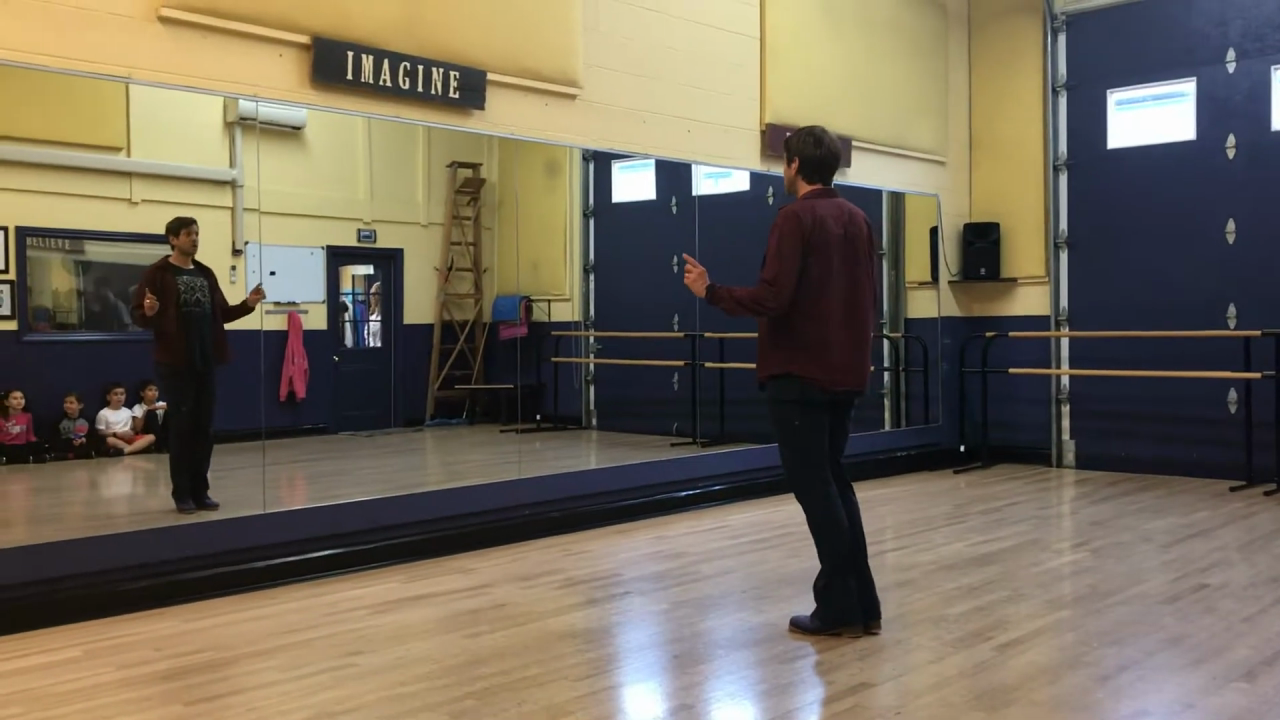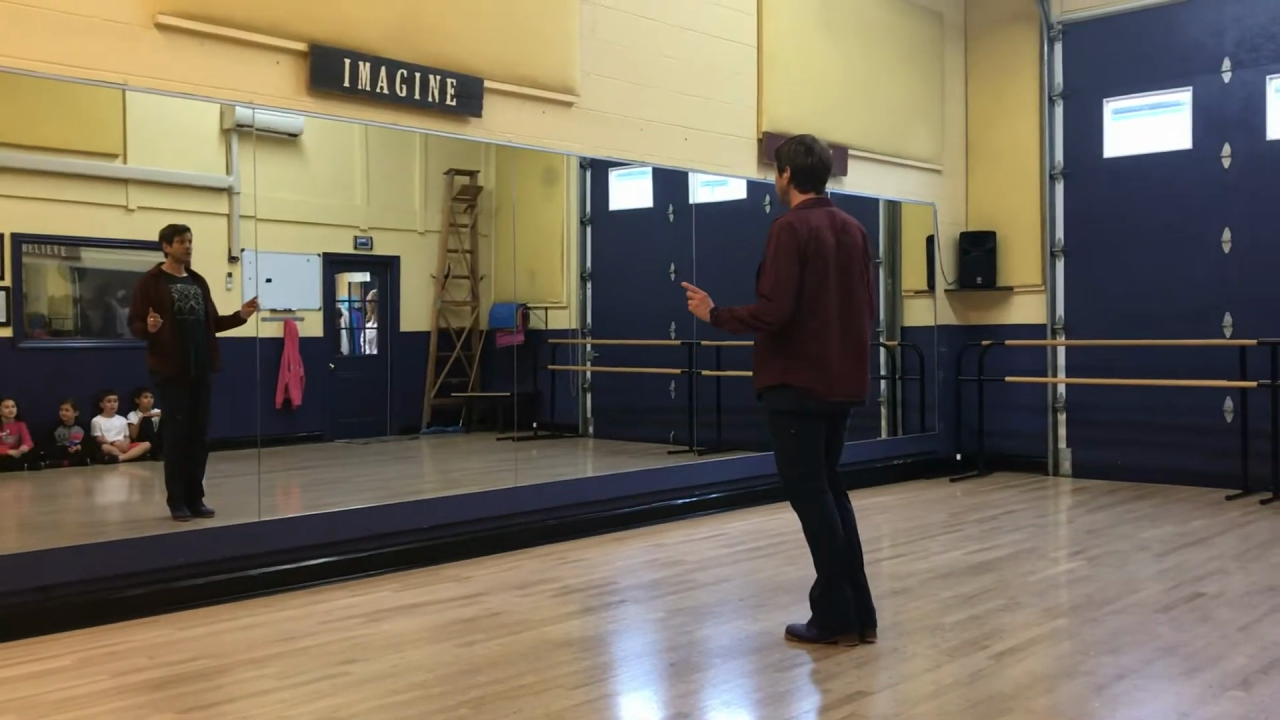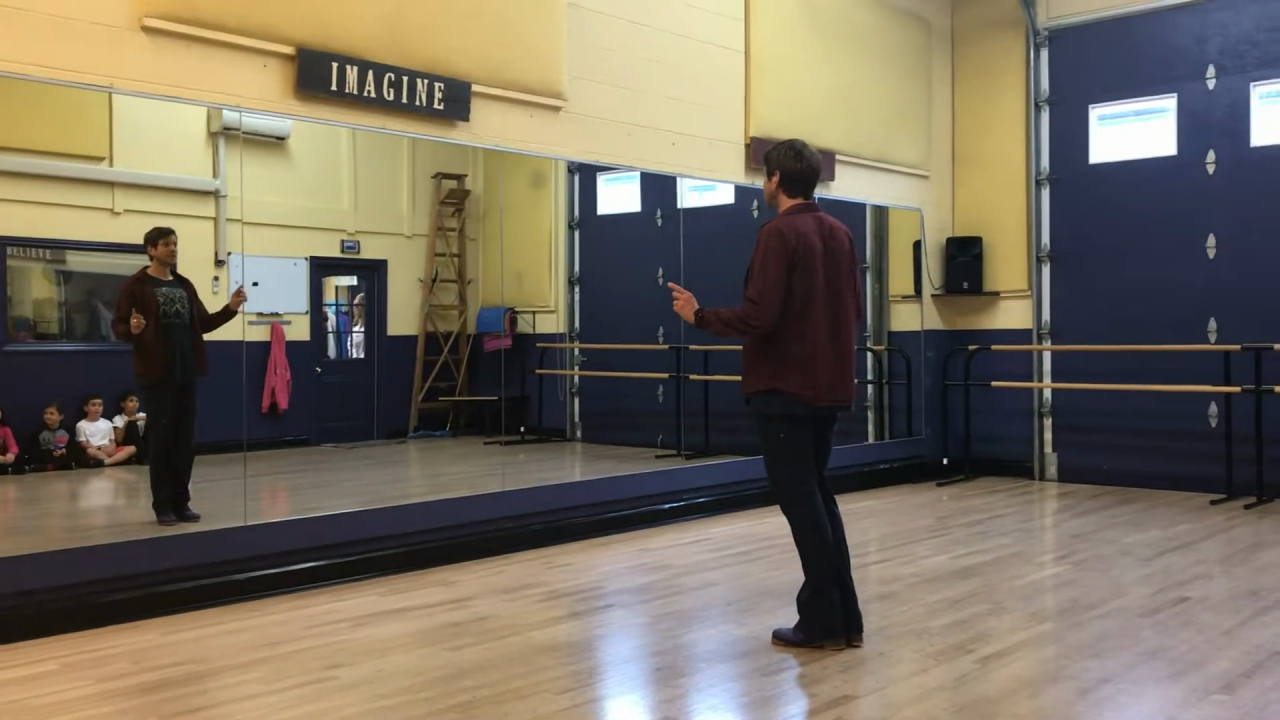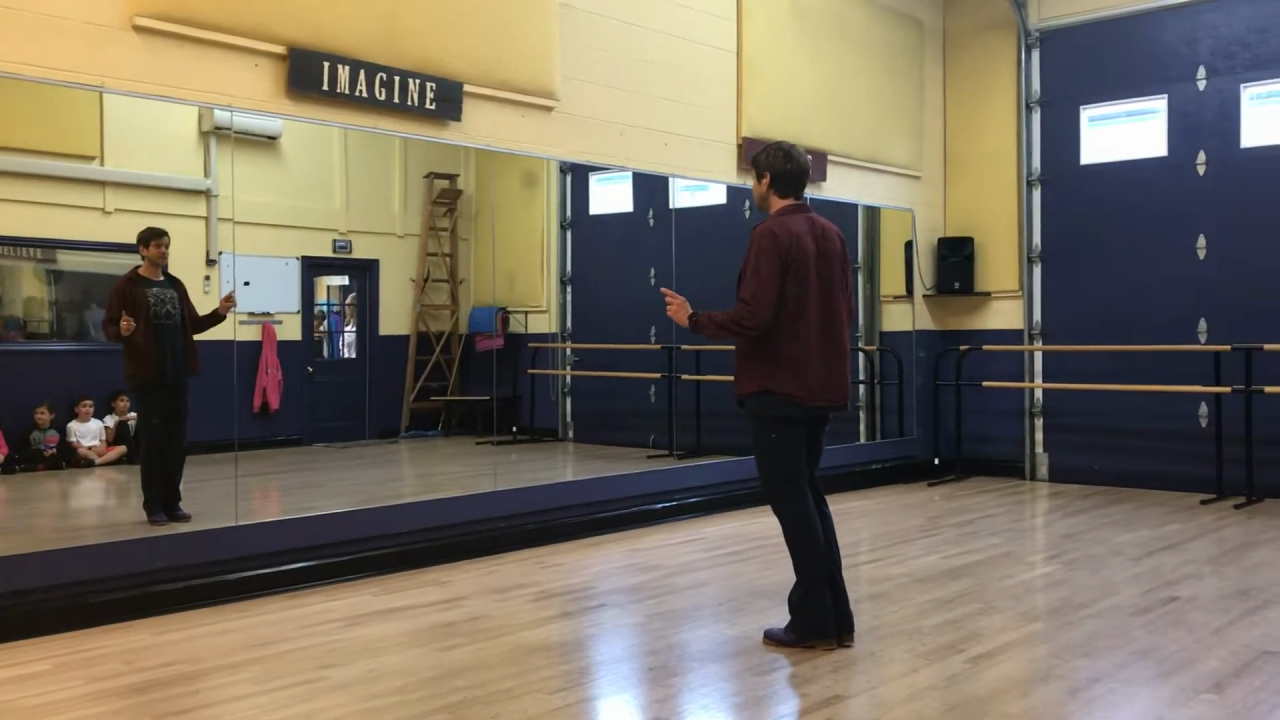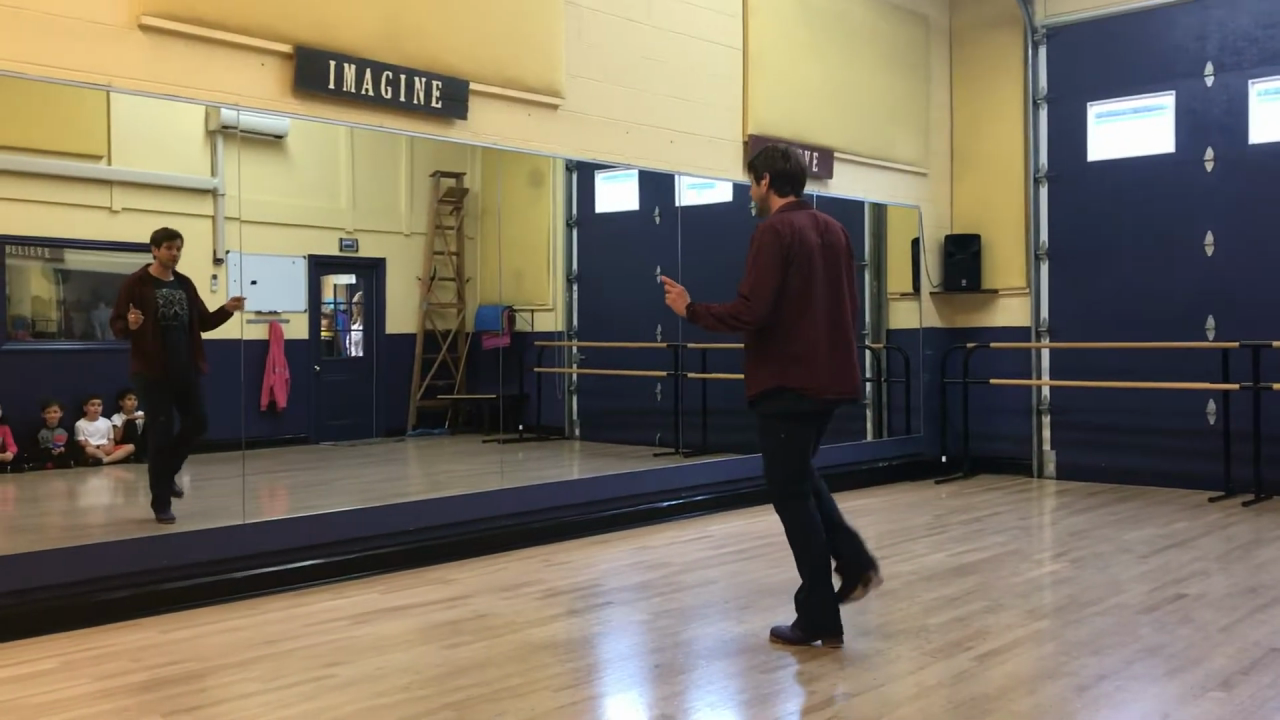
dt=0.4s
person 1, frame 1
left shoulder: (796, 217)
right shoulder: (858, 221)
left elbow: (772, 297)
left wrist: (710, 291)
left hip: (798, 374)
right hip: (844, 374)
left knee: (813, 486)
right knee: (834, 481)
left ankle: (839, 608)
right ankle: (861, 604)
person 1, frame 2
left shoulder: (791, 228)
right shoulder: (853, 229)
left elbow: (773, 311)
right elbow: (865, 308)
left wrist: (714, 315)
left hip: (796, 384)
right hip: (840, 382)
left knee: (809, 495)
right knee: (829, 489)
left ankle: (835, 617)
right ankle: (857, 613)
person 1, frame 3
left shoulder: (779, 233)
right shoulder: (840, 234)
left elbow: (759, 315)
right elbow: (852, 311)
left wrist: (699, 315)
left hip: (784, 389)
right hip: (828, 387)
left knee: (799, 500)
right knee: (817, 495)
left ankle: (822, 621)
right ankle: (844, 617)
person 1, frame 4
left shoulder: (771, 234)
right shoulder: (831, 235)
left elbow: (753, 316)
right elbow: (844, 311)
left wrist: (693, 319)
left hip: (778, 389)
right hip: (822, 386)
left knee: (791, 501)
right knee: (808, 495)
left ankle: (813, 622)
right ankle: (835, 618)
person 1, frame 5
left shoulder: (774, 231)
right shoulder: (834, 230)
left elbow: (752, 311)
left wrist: (691, 310)
left hip: (788, 382)
right hip: (831, 377)
left knee: (791, 495)
right knee: (801, 480)
left ankle: (819, 619)
right ankle: (854, 562)
person 2, frame 1
left shoulder: (205, 274)
right shoulder: (158, 273)
left elbow: (221, 313)
right elbow: (139, 316)
left wrist: (248, 304)
right wrist: (148, 312)
left hip: (206, 361)
right hip: (175, 362)
left knee: (203, 427)
right knee: (181, 426)
left ankle: (200, 490)
right ankle: (182, 493)
person 2, frame 2
left shoulder: (198, 282)
right shoulder: (151, 282)
left elbow: (212, 323)
right elbow: (134, 324)
left wrist: (240, 316)
right wrist: (148, 328)
left hip: (201, 369)
right hip: (170, 371)
left knee: (198, 435)
right knee: (176, 434)
left ankle: (195, 498)
right ankle: (177, 501)
person 2, frame 3
left shoulder: (184, 285)
right shoulder: (136, 285)
left elbow: (202, 323)
right elbow: (118, 326)
left wrist: (230, 309)
right wrist: (132, 329)
left hip: (186, 372)
right hip: (156, 374)
left knee: (185, 439)
right knee: (161, 438)
left ankle: (181, 502)
right ankle: (163, 506)
person 2, frame 4
left shoulder: (175, 285)
right shoulder: (127, 286)
left elbow: (192, 325)
right elbow: (108, 326)
left wrist: (219, 312)
right wrist: (122, 331)
left hip: (177, 373)
right hip: (146, 375)
left knee: (176, 439)
right knee: (153, 439)
left ankle: (172, 502)
right ankle: (154, 506)
person 2, frame 5
left shoulder: (185, 284)
right shoulder: (137, 284)
left elbow: (202, 322)
right elbow: (116, 324)
left wrist: (227, 309)
right wrist: (129, 325)
left hip: (186, 369)
right hip: (153, 371)
left knee: (198, 422)
right knee: (161, 434)
left ankle: (167, 473)
right ankle: (161, 503)
